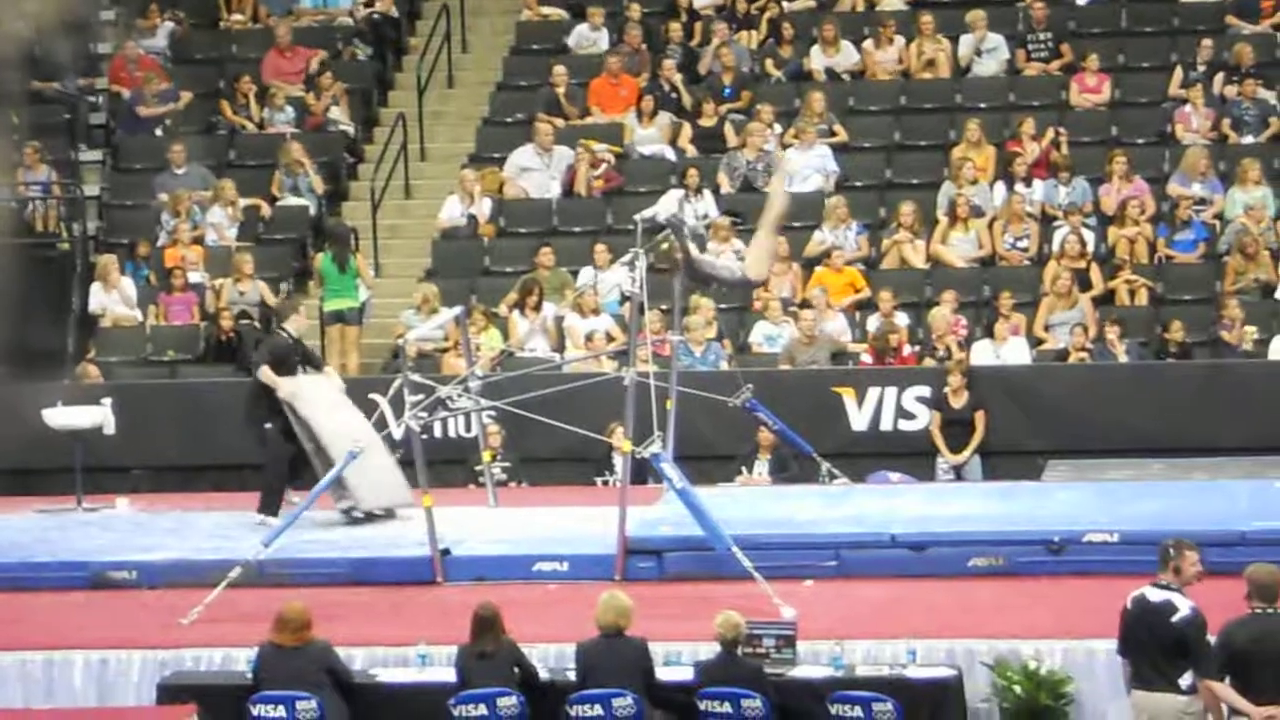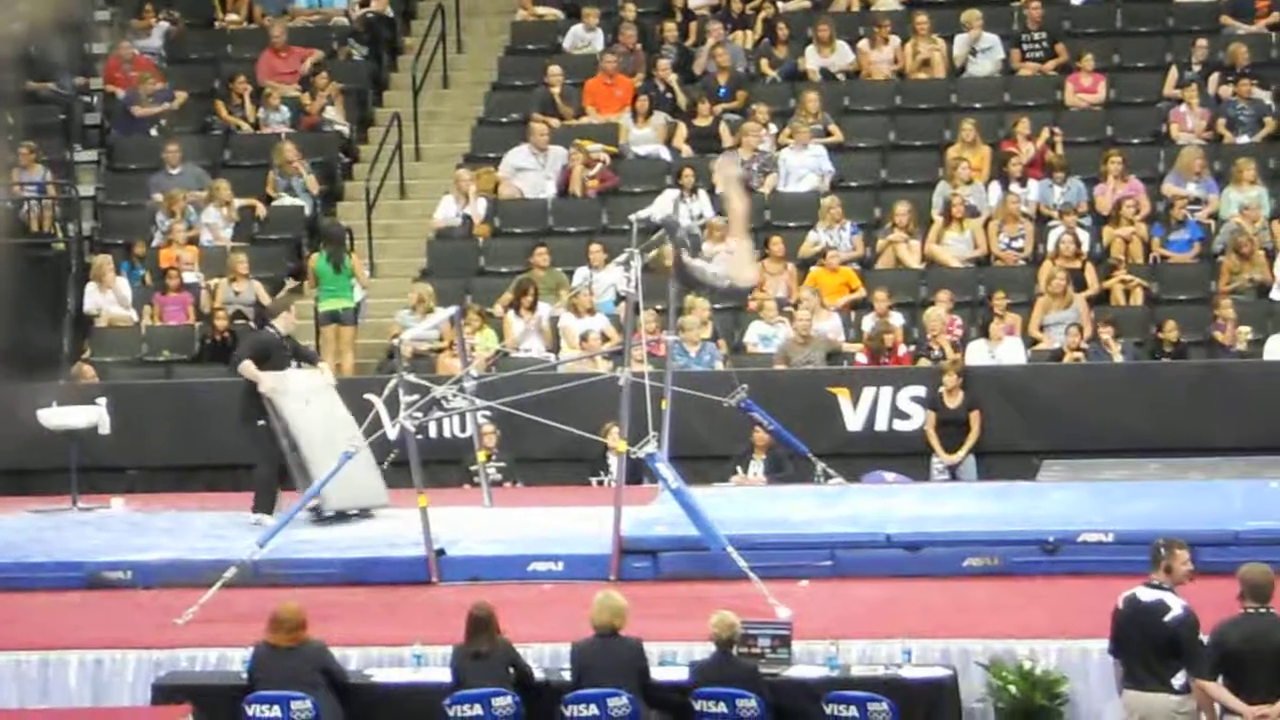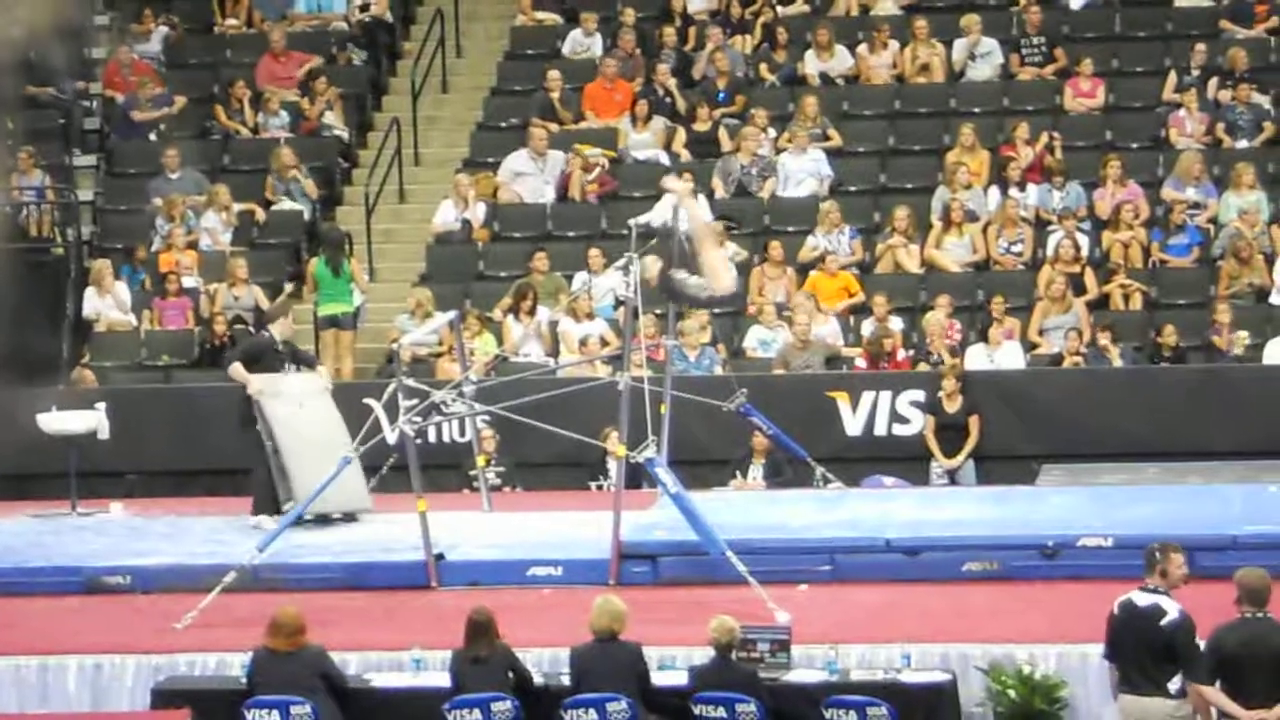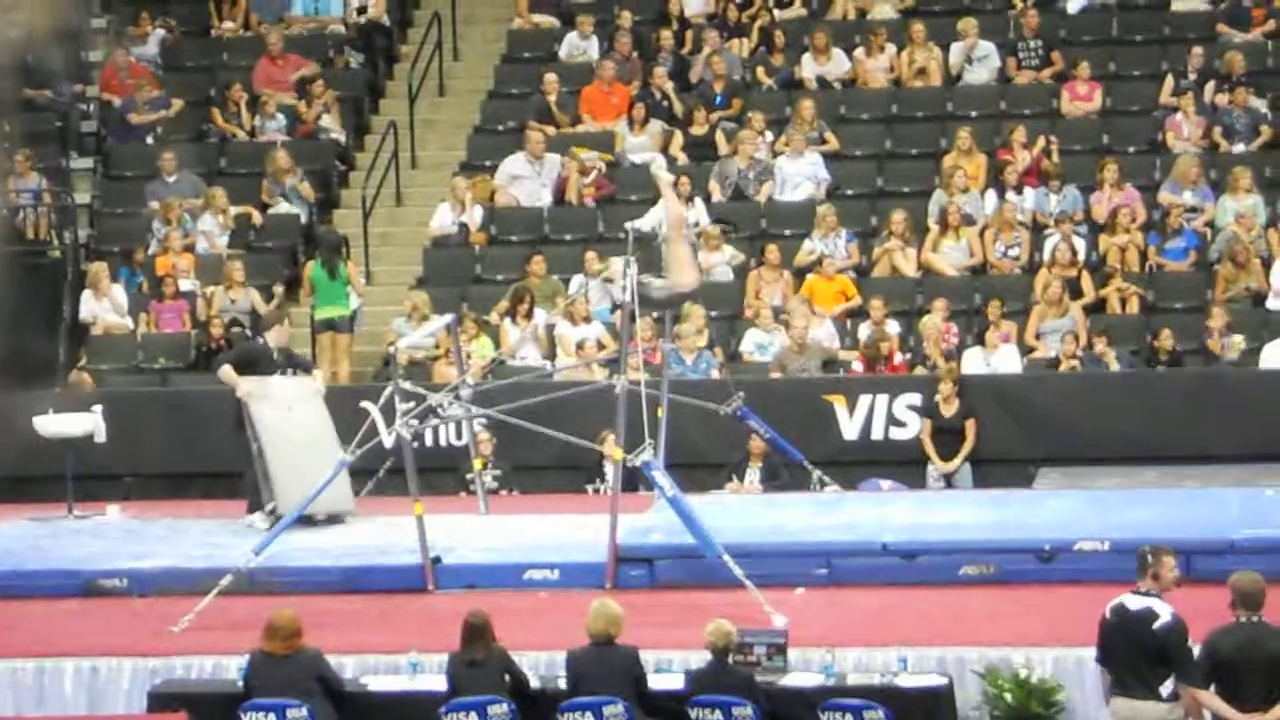
dt=0.1s
person 1, frame 1
left shoulder: (296, 343)
right shoulder: (276, 343)
left elbow: (317, 363)
right elbow: (259, 366)
left wrist: (334, 377)
right wrist: (278, 384)
left hip: (285, 409)
right hip: (267, 411)
left knee: (300, 449)
right knee: (278, 458)
left ankle: (279, 494)
right ankle: (267, 512)
person 1, frame 2
left shoulder: (287, 341)
right shoulder: (262, 339)
left elbow: (312, 358)
right elbow: (240, 361)
left wrist: (325, 371)
right wrist: (260, 379)
right hip: (260, 408)
left knee: (284, 452)
right knee: (269, 456)
left ankle: (269, 497)
right ankle: (261, 511)
person 1, frame 3
left shoulder: (287, 347)
right shoulder: (258, 343)
left elbow: (313, 363)
right elbow: (231, 364)
left wrist: (323, 375)
right wrist: (249, 381)
right knee: (267, 457)
left ankle: (274, 508)
right ankle: (261, 513)
person 1, frame 4
left shoulder: (285, 354)
right shoulder: (252, 349)
left elbow: (309, 367)
right elbow: (222, 367)
left wrist: (318, 379)
right wrist: (238, 384)
left ankle: (268, 510)
right ankle: (256, 512)
